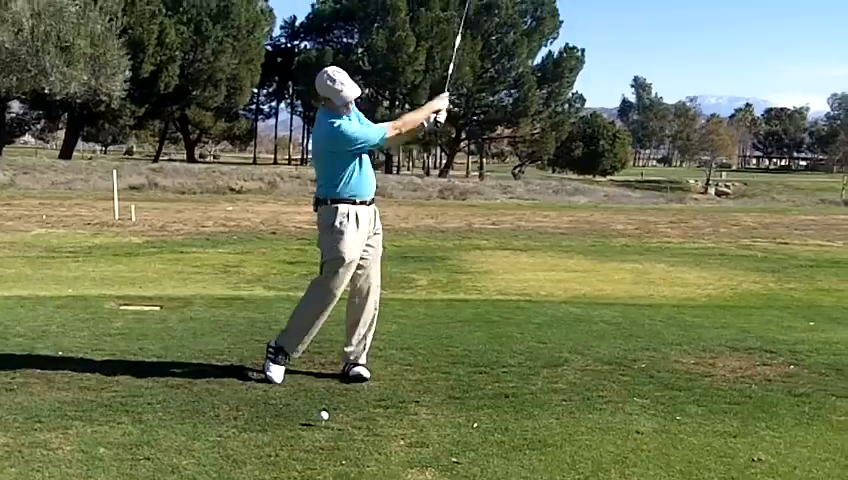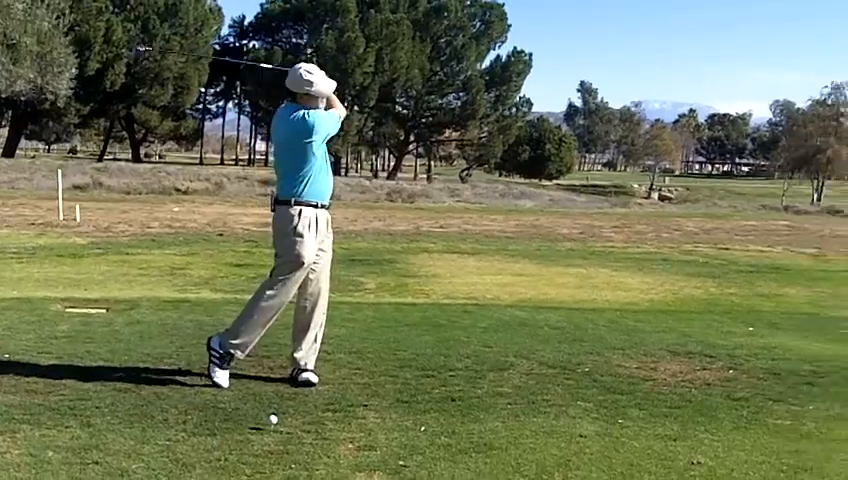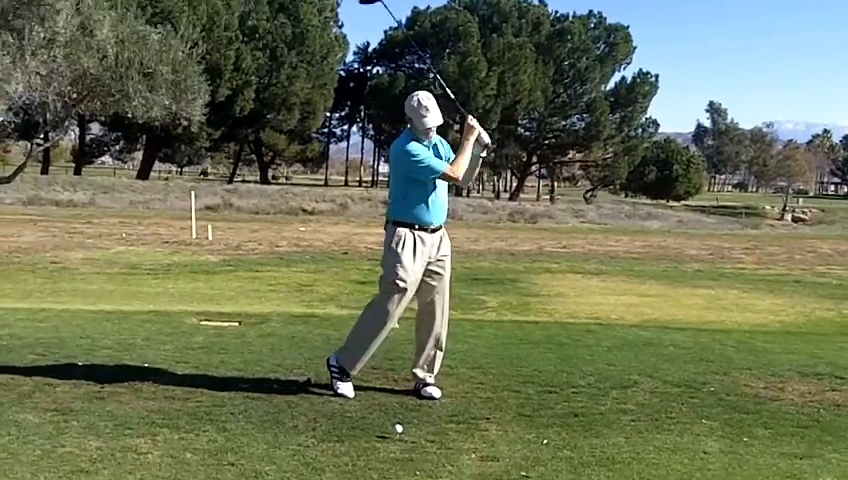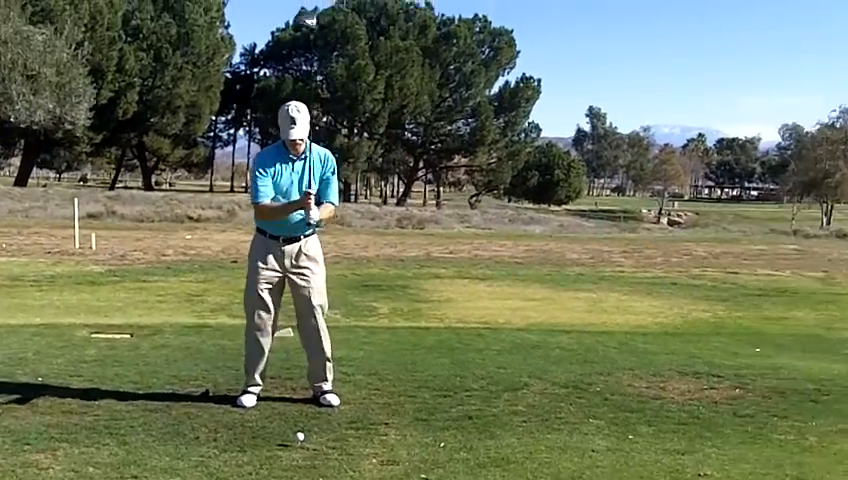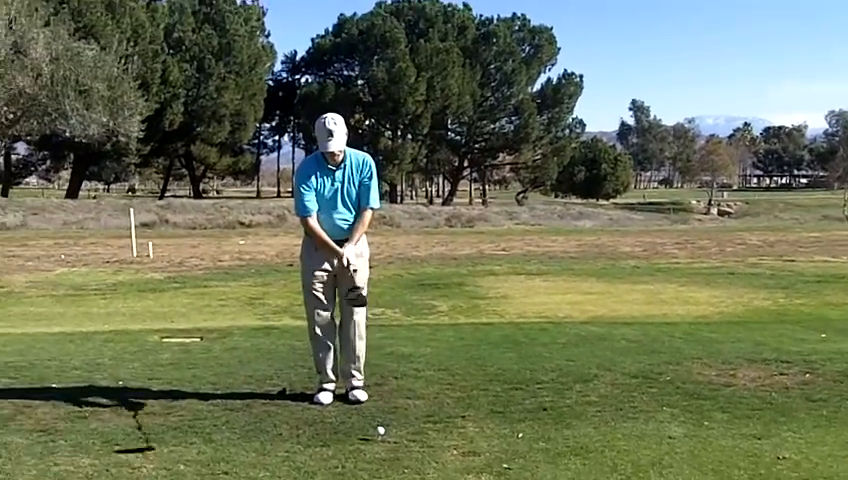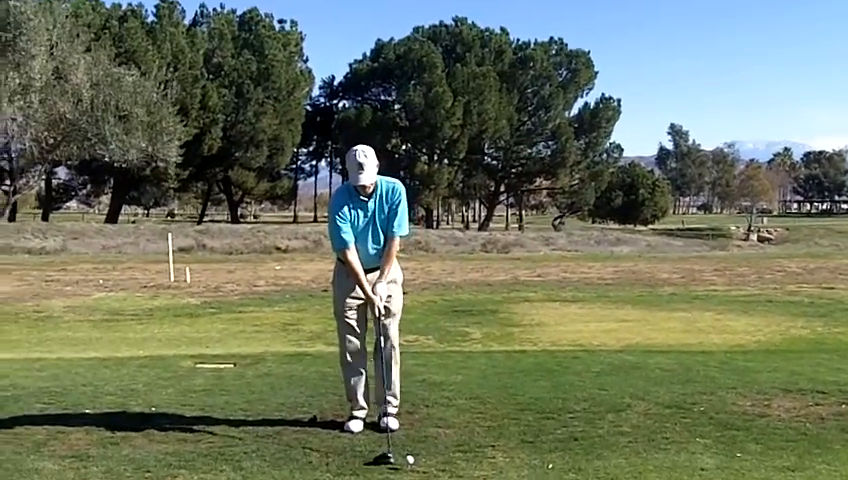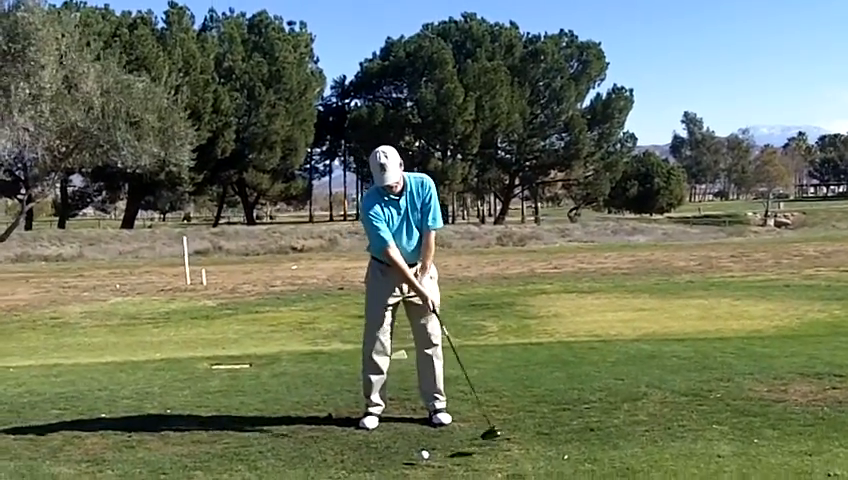
dt=0.5s
person 1, frame 1
left shoulder: (350, 111)
right shoulder: (336, 128)
left elbow: (386, 133)
right elbow: (393, 129)
left wrist: (424, 120)
right wrist: (431, 105)
left hip: (367, 212)
right hip: (342, 215)
left knee: (367, 292)
right knee: (330, 287)
left ankle: (354, 359)
right ankle: (281, 349)
person 1, frame 2
left shoulder: (288, 113)
right shoulder: (309, 122)
left elbow: (329, 111)
right elbow: (340, 111)
left wrist: (320, 84)
right wrist: (325, 94)
left hip: (316, 216)
right hip: (301, 218)
left knee: (315, 295)
right knee: (281, 288)
left ankle: (303, 364)
right ankle: (225, 347)
person 1, frame 3
left shoulder: (436, 142)
right shoulder: (407, 149)
left elbow: (464, 174)
right elbow: (454, 174)
left wrist: (473, 143)
right wrist: (469, 138)
left hip: (437, 237)
right hip: (408, 238)
left knee: (436, 311)
right knee: (388, 305)
left ankle: (424, 376)
right ankle: (342, 363)
person 1, frame 4
left shoulder: (325, 159)
right shoulder: (264, 159)
left elbow: (330, 207)
right elbow: (260, 208)
left wrist: (318, 213)
right wrist: (295, 206)
left hip: (305, 247)
right hip: (267, 247)
left knee: (314, 315)
right knee: (260, 318)
left ankle: (322, 385)
right ankle: (253, 384)
person 1, frame 5
left shoulder: (364, 163)
right shoulder: (306, 169)
left elbow: (367, 210)
right elbow: (308, 221)
left wrist: (350, 247)
right wrist: (336, 251)
left hip: (354, 246)
right hip: (317, 249)
left knee: (354, 315)
right knee: (320, 317)
left ankle: (354, 380)
right ankle: (327, 381)
person 1, frame 6
left shoulder: (394, 190)
right shoulder: (339, 200)
left elbow: (394, 240)
right elbow: (347, 251)
left wrist: (382, 283)
right wrist: (368, 294)
left hip: (386, 272)
right hip: (349, 275)
left knee: (389, 341)
right knee: (351, 345)
left ankle: (388, 408)
right ankle: (358, 409)
person 1, frame 7
left shoulder: (423, 185)
right shoulder: (371, 202)
left elbow: (429, 235)
right elbow: (389, 251)
left wrist: (424, 278)
right wrist: (415, 289)
left hip: (421, 268)
right hip: (383, 272)
left knee: (430, 340)
right knee: (376, 342)
left ankle: (436, 404)
right ankle: (374, 405)
